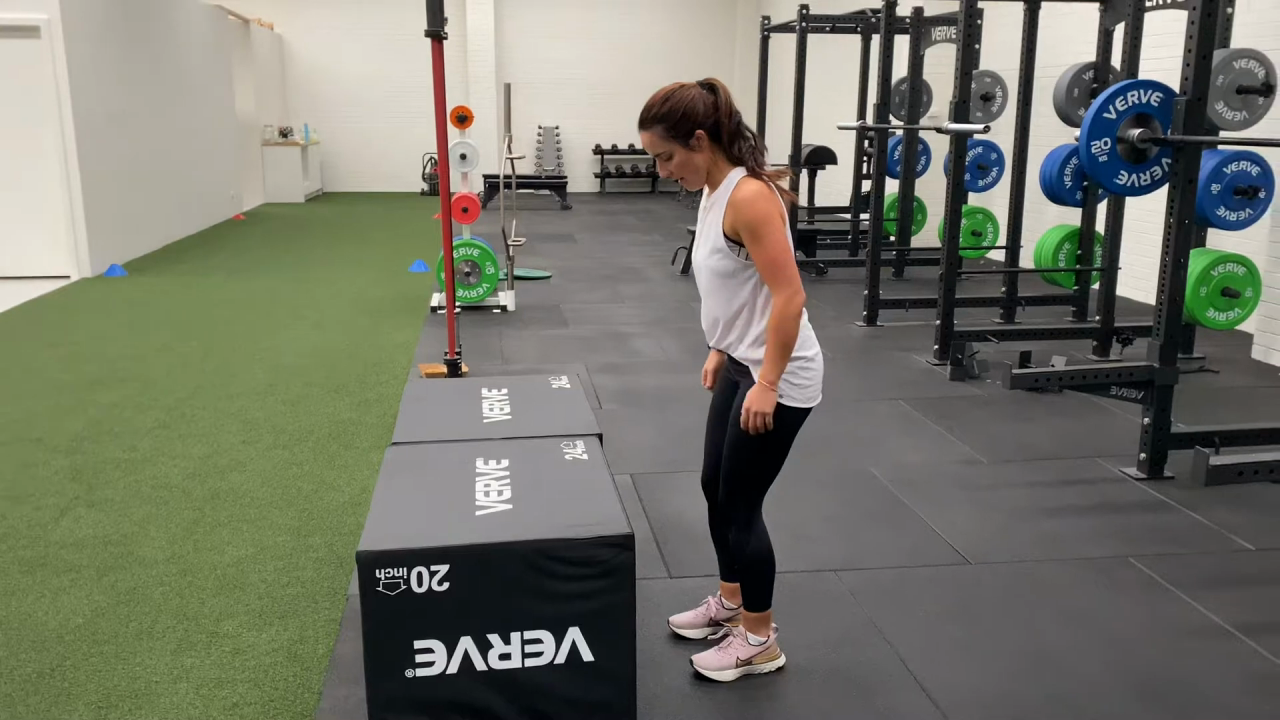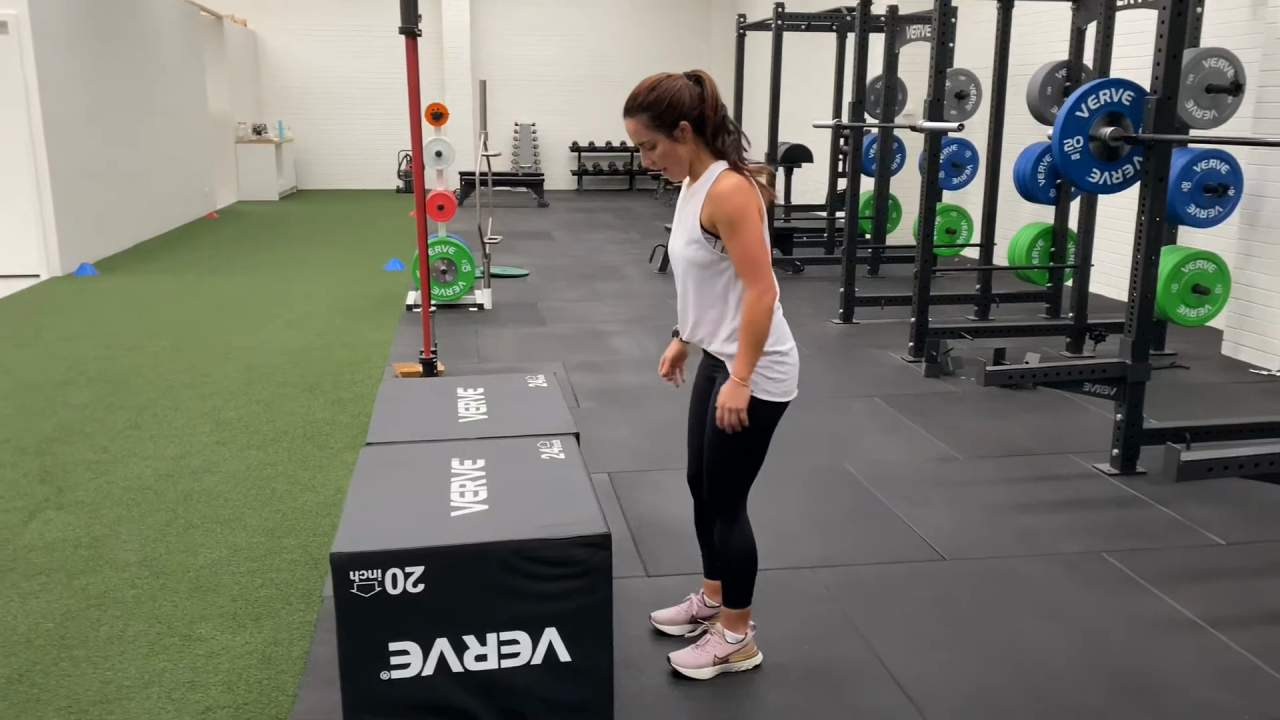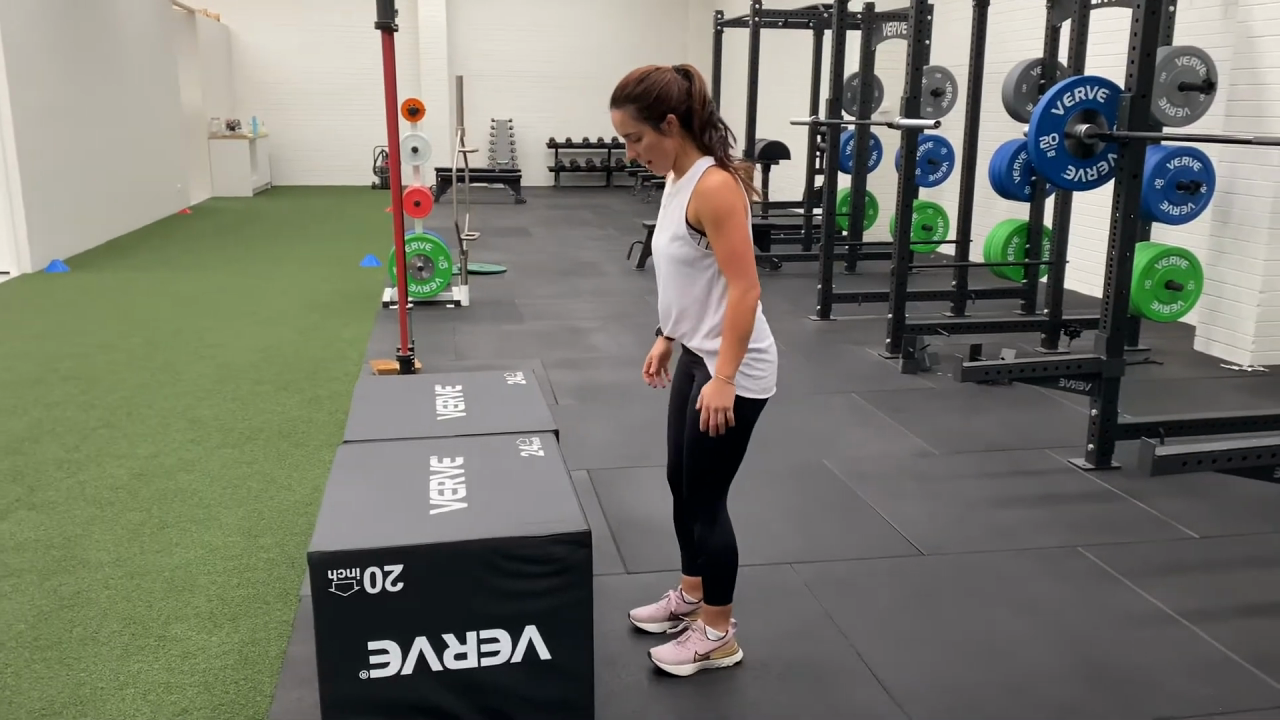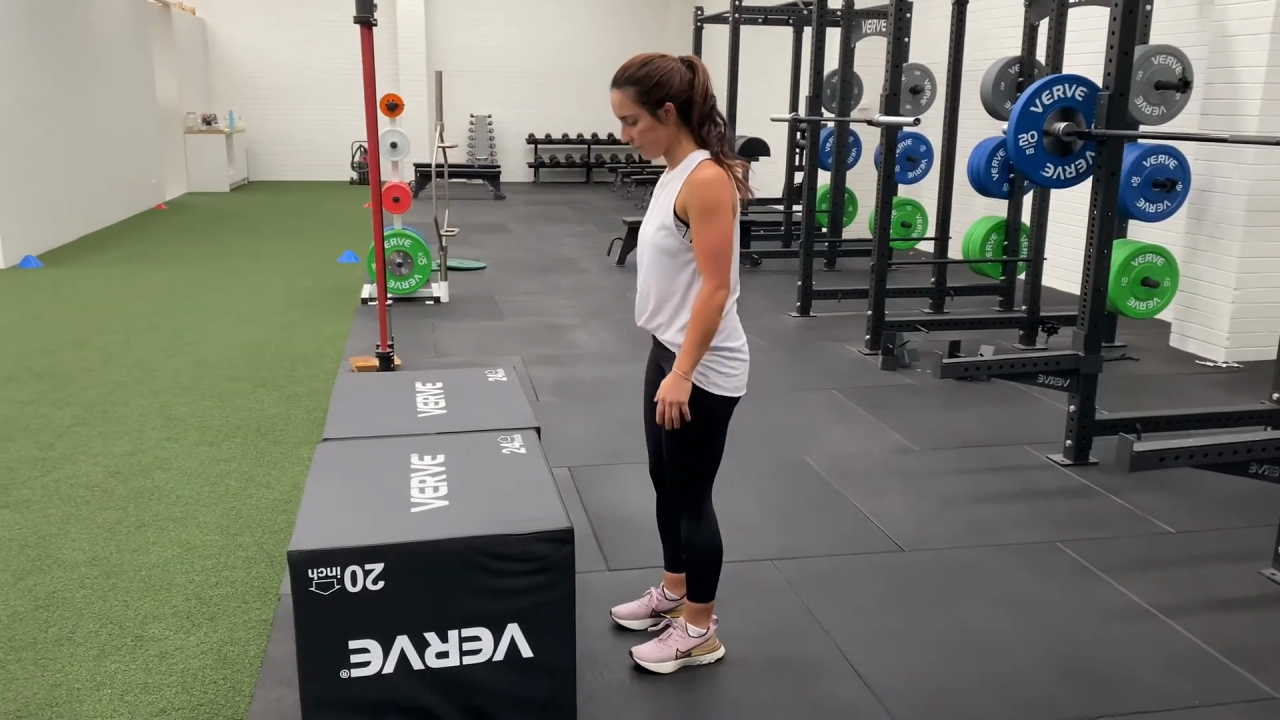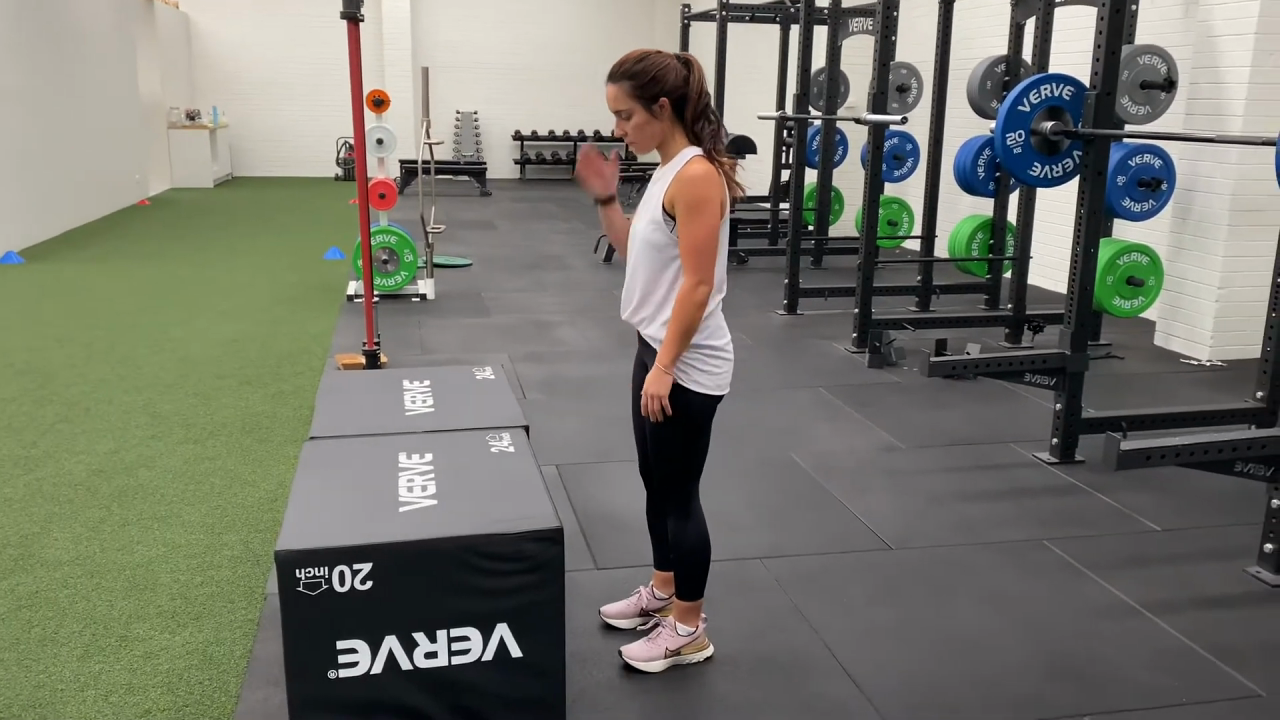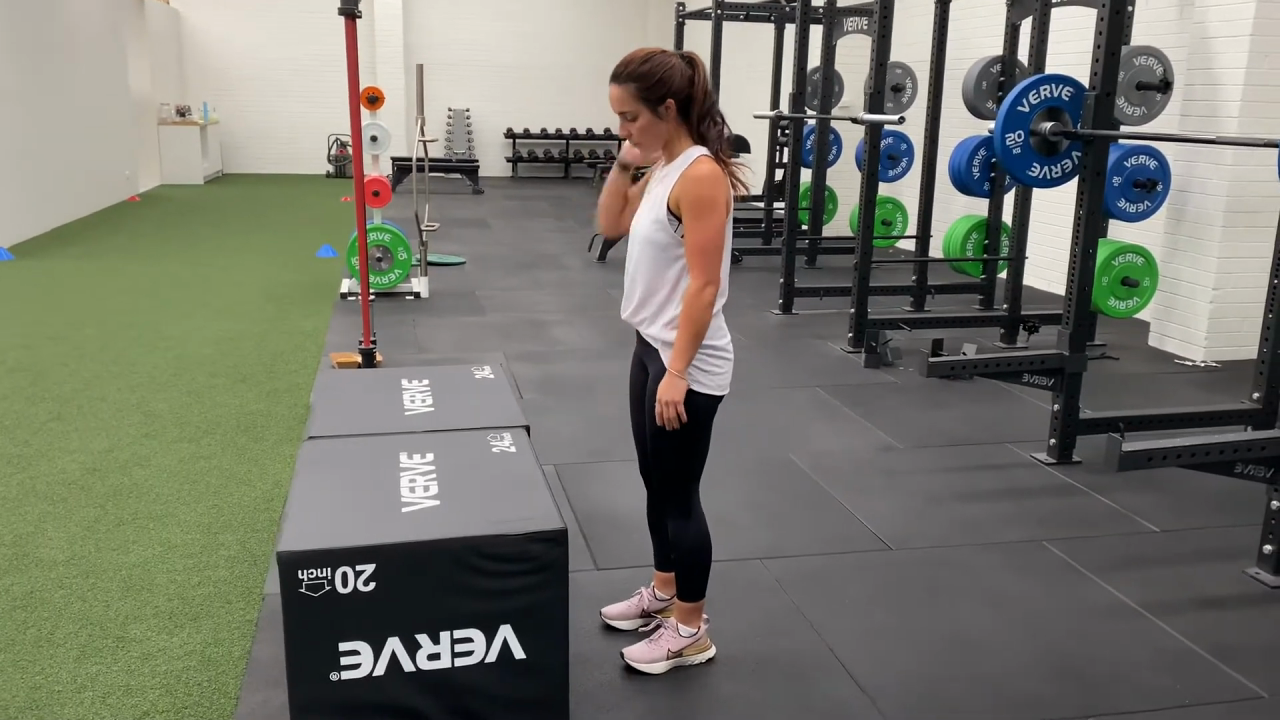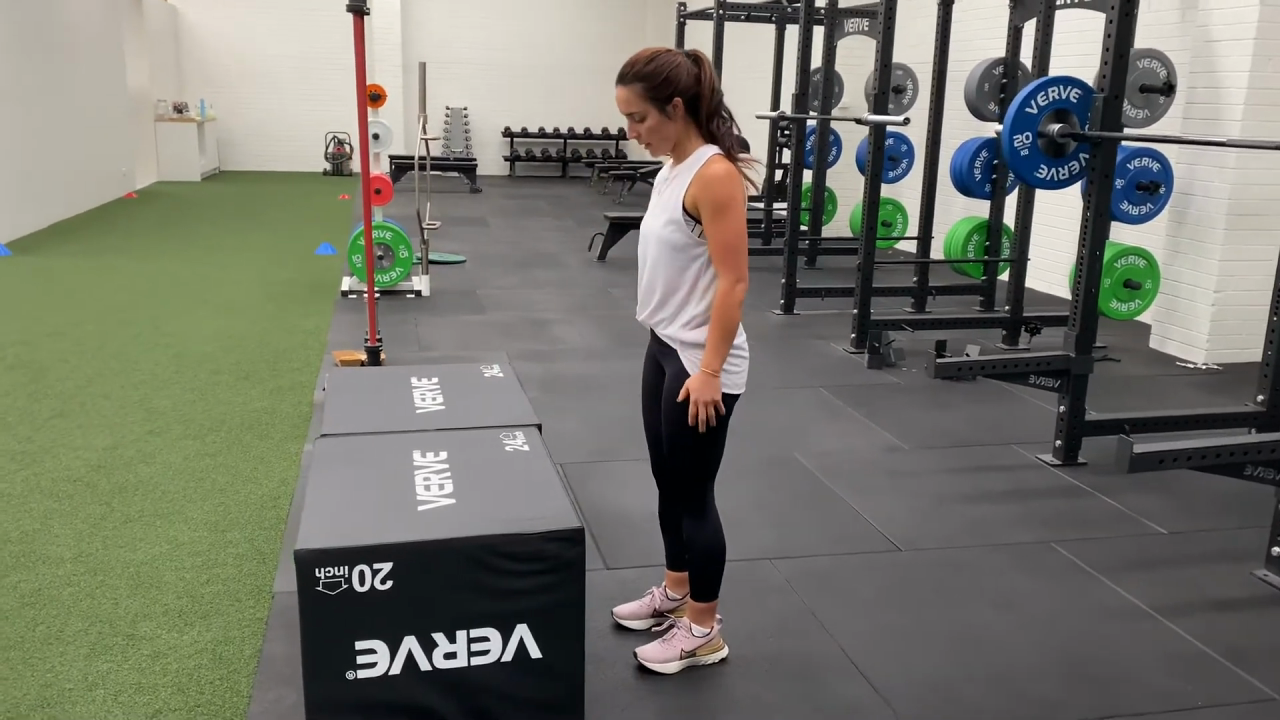
dt=0.5s
person 1, frame 1
left shoulder: (749, 196)
right shoulder: (714, 193)
left elbow: (789, 295)
left wrist: (768, 383)
right wrist: (720, 352)
left hip: (778, 376)
right hip: (743, 364)
left knee: (740, 502)
right knee: (716, 488)
left ankle: (759, 640)
right ankle: (731, 602)
person 1, frame 2
left shoulder: (728, 190)
right shoulder: (694, 185)
left elbow: (761, 291)
left wrist: (741, 381)
right wrist: (682, 338)
left hip: (753, 372)
right hip: (718, 359)
left knee: (725, 499)
right knee: (702, 486)
left ankle: (737, 637)
right ankle: (713, 599)
person 1, frame 3
left shoulder: (714, 186)
right shoulder: (679, 181)
left elbow: (744, 289)
left wrist: (723, 380)
right wrist: (667, 339)
left hip: (731, 370)
right hip: (697, 358)
left knee: (705, 497)
right knee: (682, 485)
left ankle: (717, 635)
right ankle: (692, 595)
person 1, frame 4
left shoulder: (707, 180)
right shoulder: (675, 172)
left elbow: (715, 289)
left wrist: (682, 376)
left hip: (702, 368)
right hip: (670, 351)
left knee: (691, 495)
right knee: (665, 483)
left ankle: (699, 631)
right ankle: (673, 592)
person 1, frame 5
left shoulder: (696, 176)
right shoulder: (666, 170)
left elbow: (697, 285)
right elbow: (636, 248)
left wrist: (663, 369)
right wrist: (606, 198)
left hip: (687, 364)
right hip: (656, 349)
left knee: (678, 493)
right knee: (656, 483)
left ankle: (689, 630)
right ankle: (663, 590)
person 1, frame 6
left shoulder: (701, 175)
right shoulder: (663, 168)
left elbow: (703, 286)
right elbow: (610, 222)
left wrist: (678, 373)
right wrist: (626, 160)
left hip: (687, 363)
right hip: (652, 349)
left knee: (679, 494)
right knee: (656, 485)
left ankle: (691, 630)
right ankle: (664, 591)
person 1, frame 7
left shoulder: (715, 175)
right shoulder: (673, 169)
left elbow: (731, 282)
left wrist: (710, 371)
left hip: (700, 363)
right hip: (664, 350)
left knee: (693, 494)
right knee: (668, 483)
left ankle: (703, 631)
right ankle: (675, 591)
